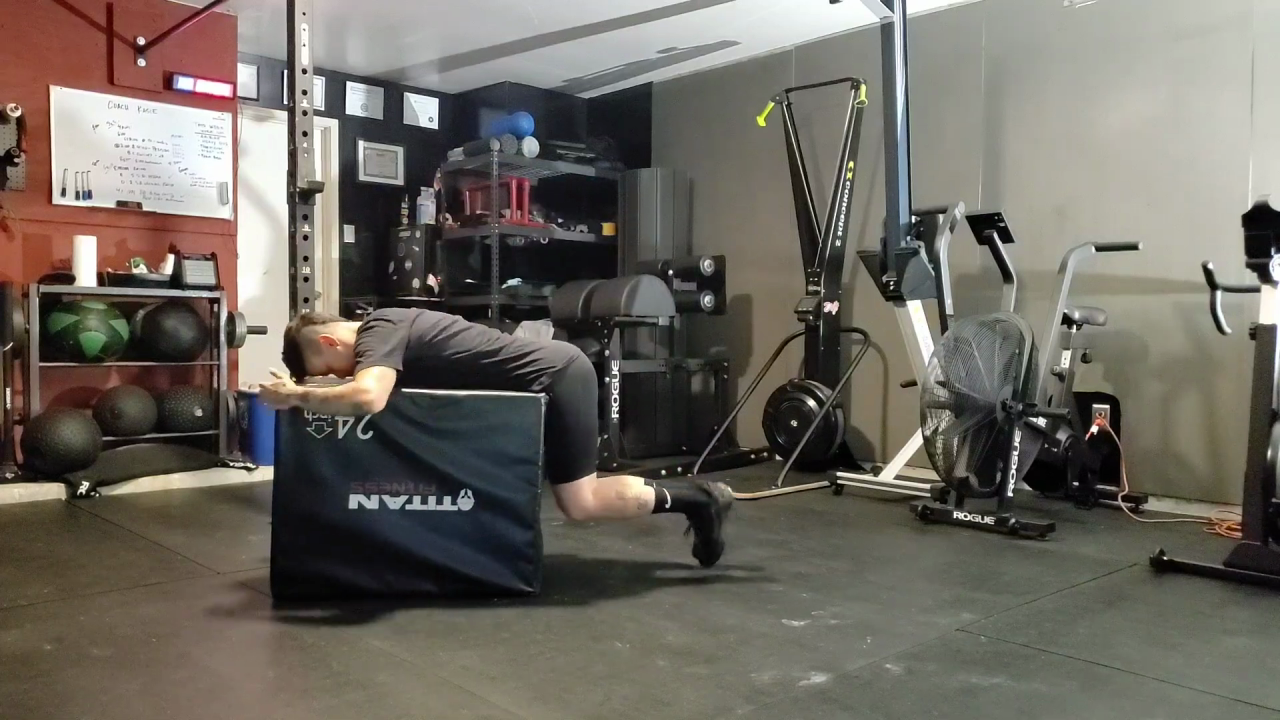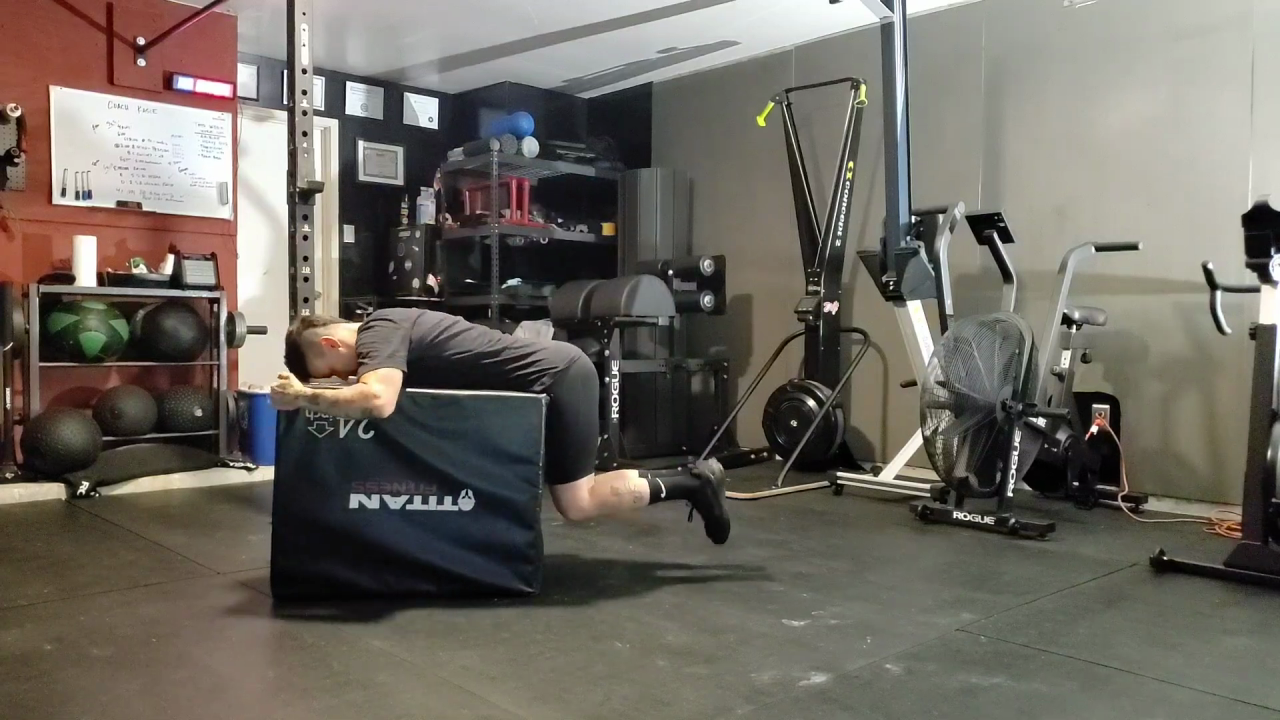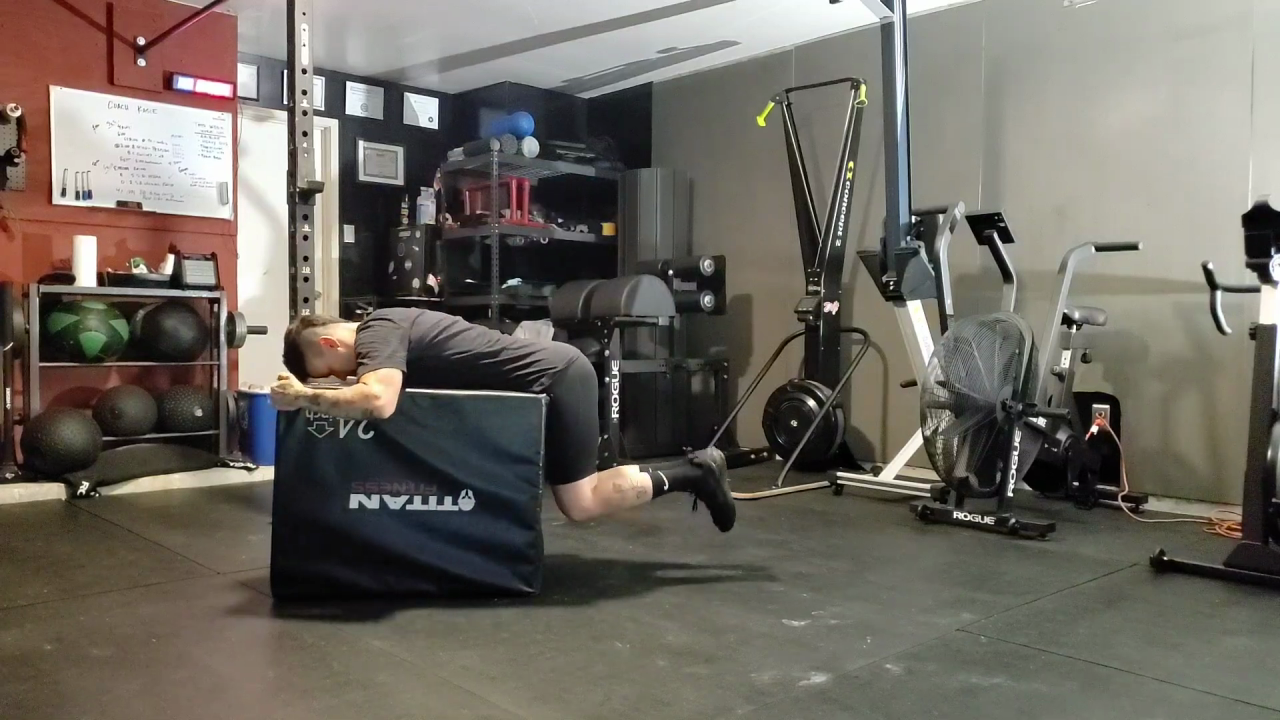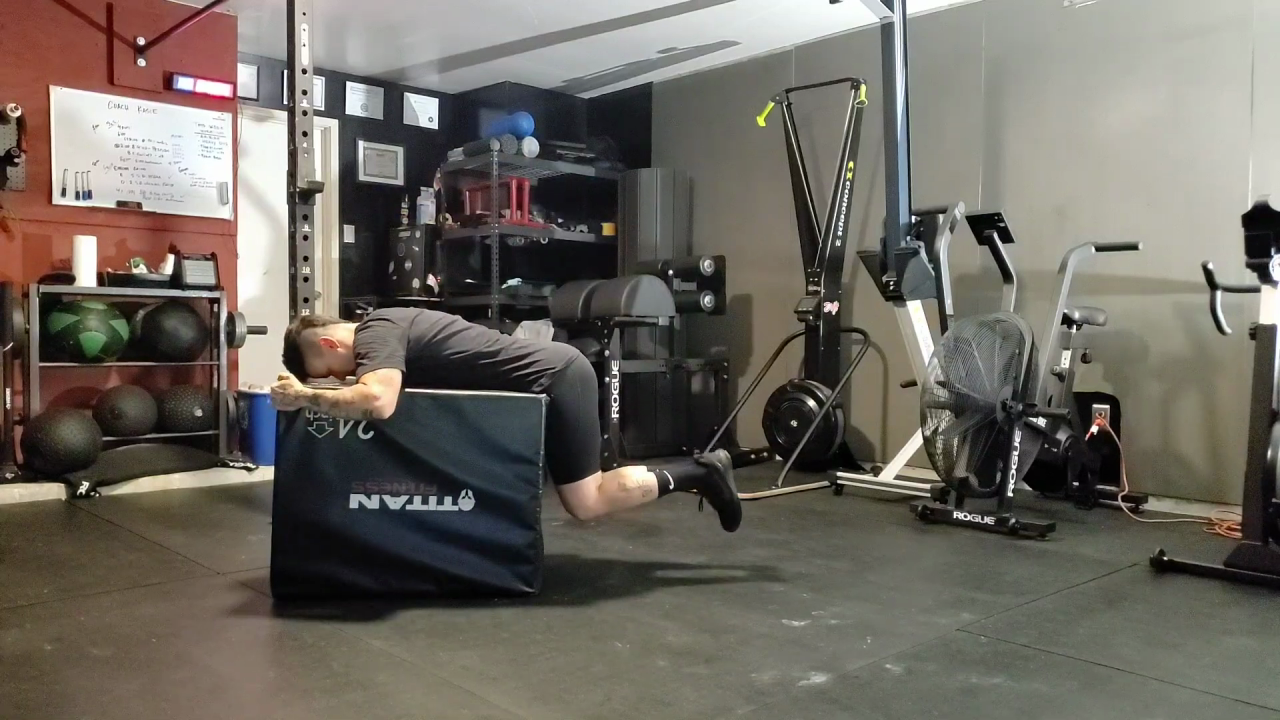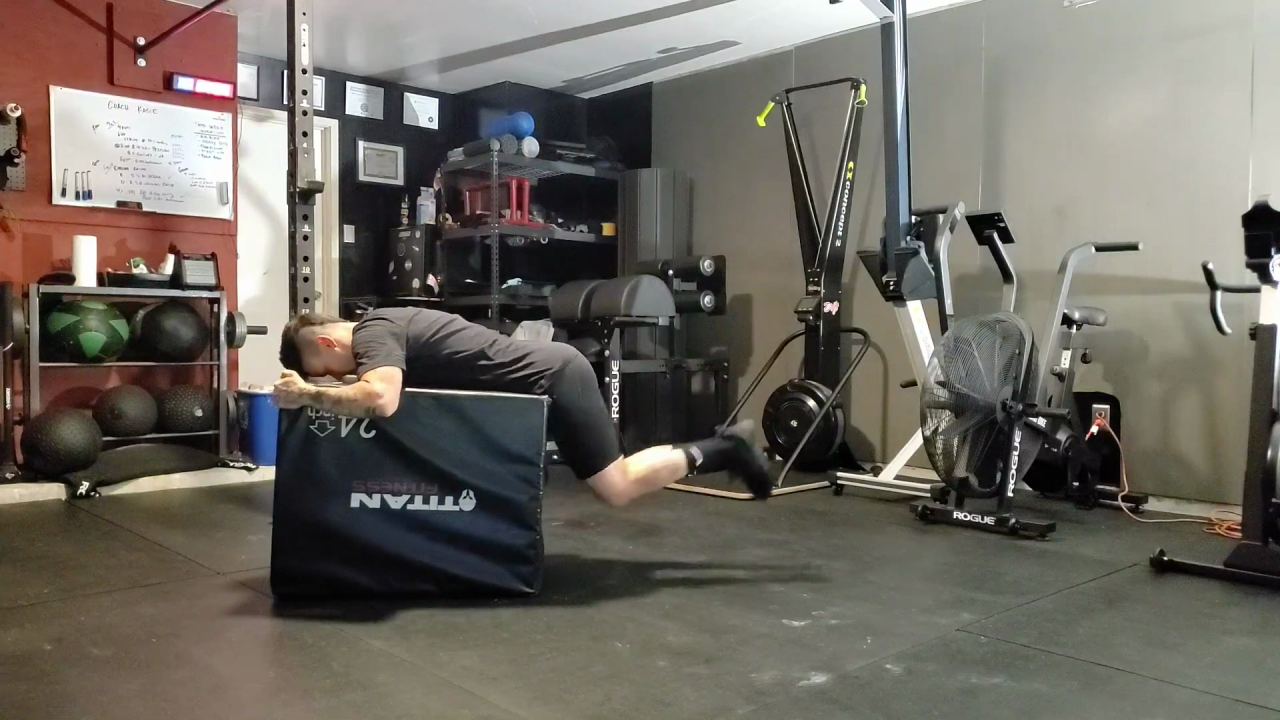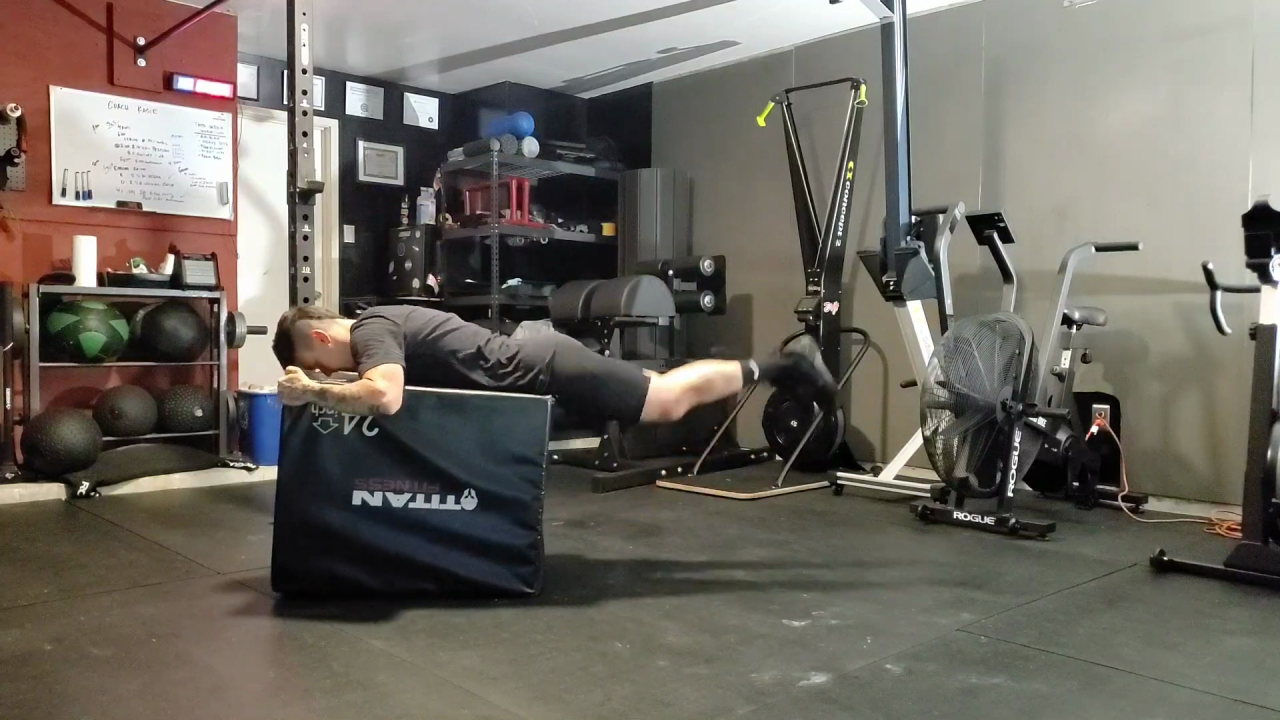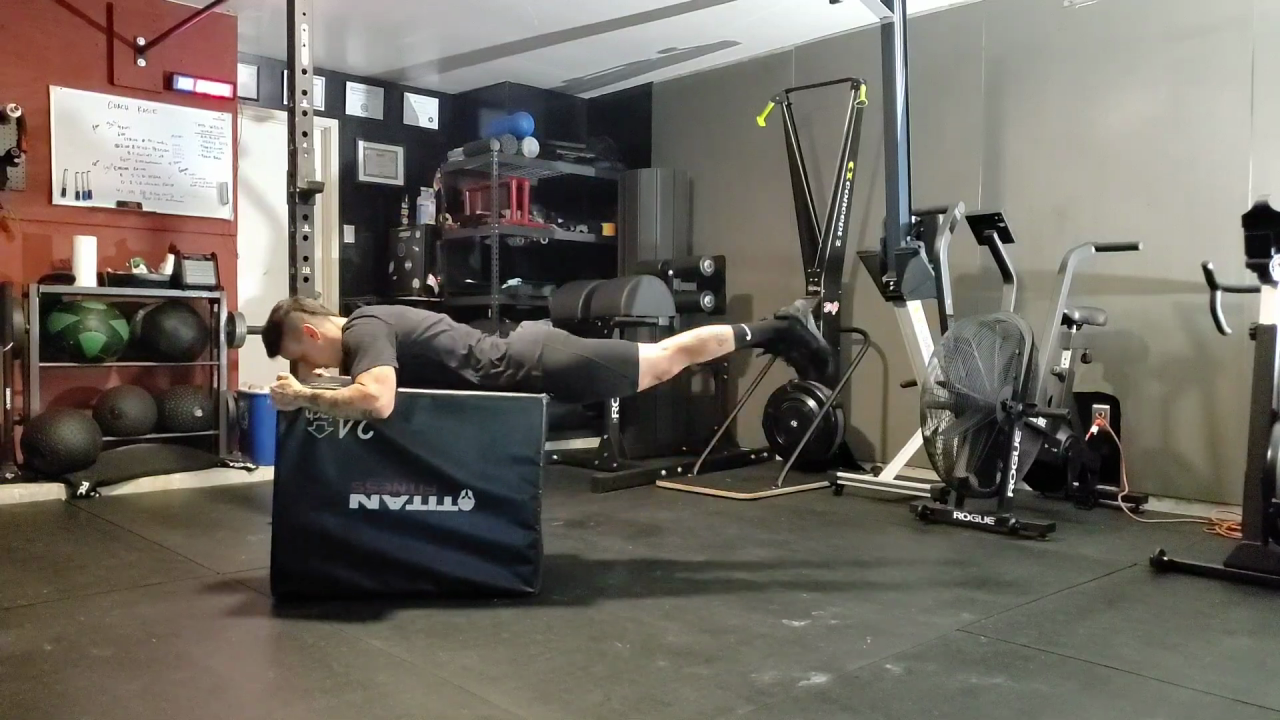
dt=0.3s
person 1, frame 1
left shoulder: (376, 331)
right shoulder: (385, 330)
left elbow: (368, 398)
left wrist: (297, 396)
left hip: (556, 377)
right hip: (554, 372)
left knee: (579, 502)
right knee: (579, 492)
left ankle: (700, 499)
right ankle: (694, 496)
person 1, frame 2
left shoulder: (379, 332)
right shoulder: (388, 327)
left elbow: (378, 401)
left wrist: (304, 397)
left hip: (557, 378)
right hip: (556, 371)
left knee: (576, 503)
right knee: (578, 491)
left ankle: (692, 483)
right ankle: (689, 481)
person 1, frame 3
left shoulder: (376, 333)
right shoulder: (386, 328)
left elbow: (379, 401)
left wrist: (305, 397)
right wrist: (317, 392)
left hip: (556, 378)
right hip: (553, 373)
left knee: (580, 504)
right knee: (580, 492)
left ankle: (694, 473)
right ankle: (690, 471)
person 1, frame 4
left shoulder: (375, 333)
right shoulder: (386, 327)
left elbow: (378, 402)
right elbow: (385, 389)
left wrist: (304, 397)
right wrist: (318, 394)
left hip: (553, 379)
right hip: (553, 374)
left knee: (585, 503)
right knee: (585, 491)
left ankle: (697, 473)
right ankle: (696, 471)
person 1, frame 5
left shoulder: (373, 334)
right shoulder: (380, 327)
left elbow: (382, 400)
right elbow: (383, 391)
left wrist: (309, 394)
right wrist: (317, 393)
left hip: (549, 377)
right hip: (541, 371)
left knee: (618, 488)
right knee: (615, 479)
left ankle: (723, 447)
right ankle: (719, 446)
person 1, frame 6
left shoulder: (371, 330)
right shoulder: (380, 324)
left elbow: (386, 399)
right elbow: (383, 386)
left wrist: (312, 393)
right wrist: (332, 387)
left hip: (542, 372)
right hip: (537, 364)
left knee: (669, 402)
right knee: (664, 397)
left ankle: (778, 369)
right ankle: (777, 367)
person 1, frame 7
left shoulder: (362, 331)
right shoulder: (370, 327)
left elbow: (377, 402)
right elbow: (375, 387)
left wrist: (303, 398)
right wrist: (315, 387)
left hip: (537, 366)
right hip: (527, 360)
left knee: (666, 360)
right knee: (663, 360)
left ankle: (777, 330)
right ankle: (780, 330)
